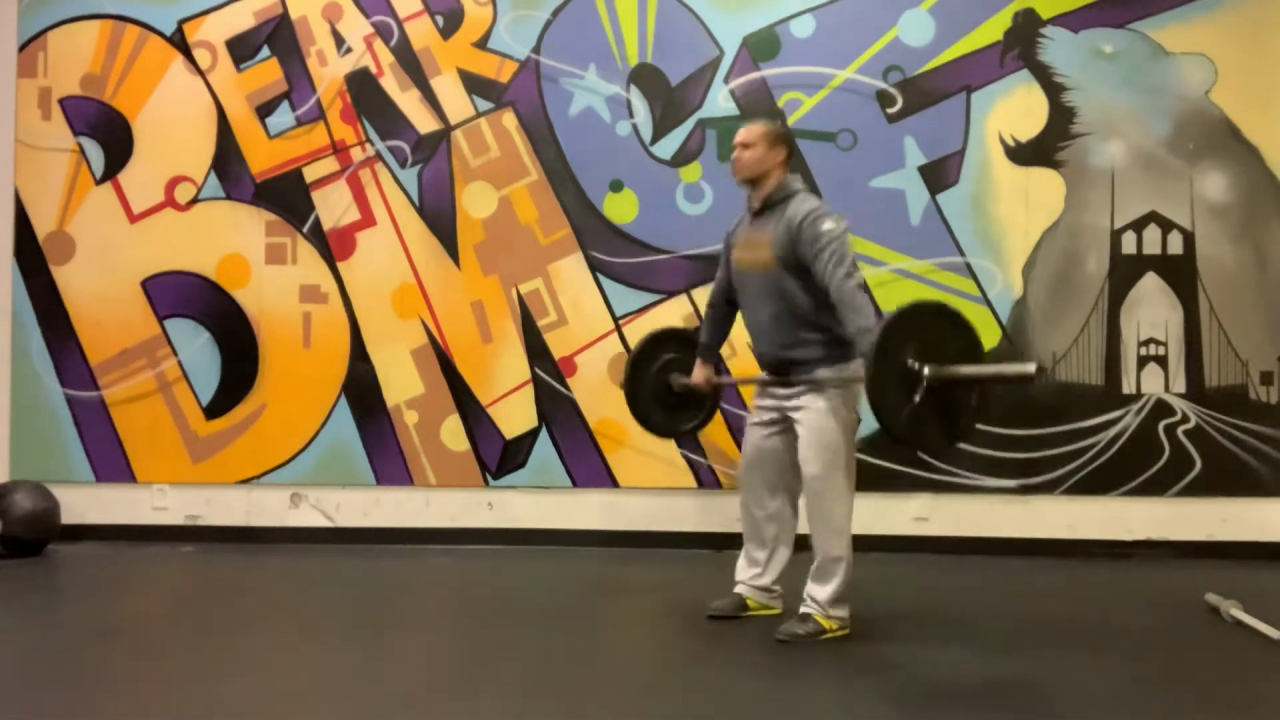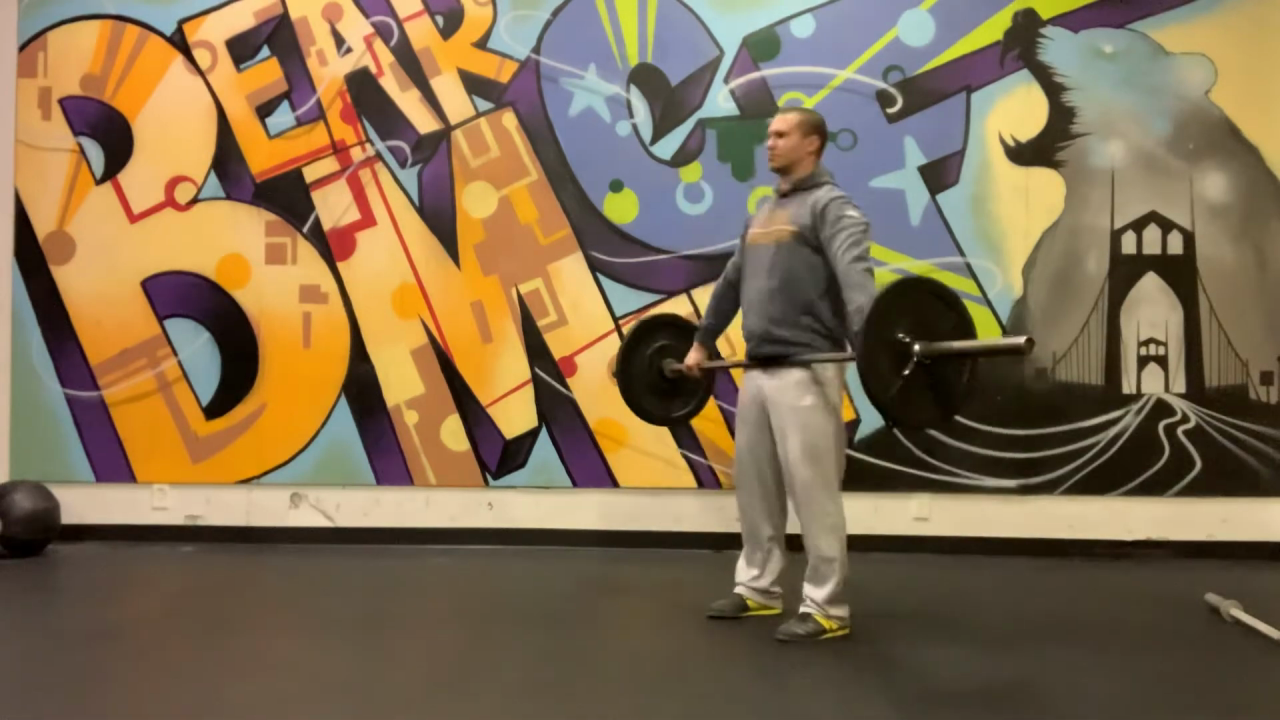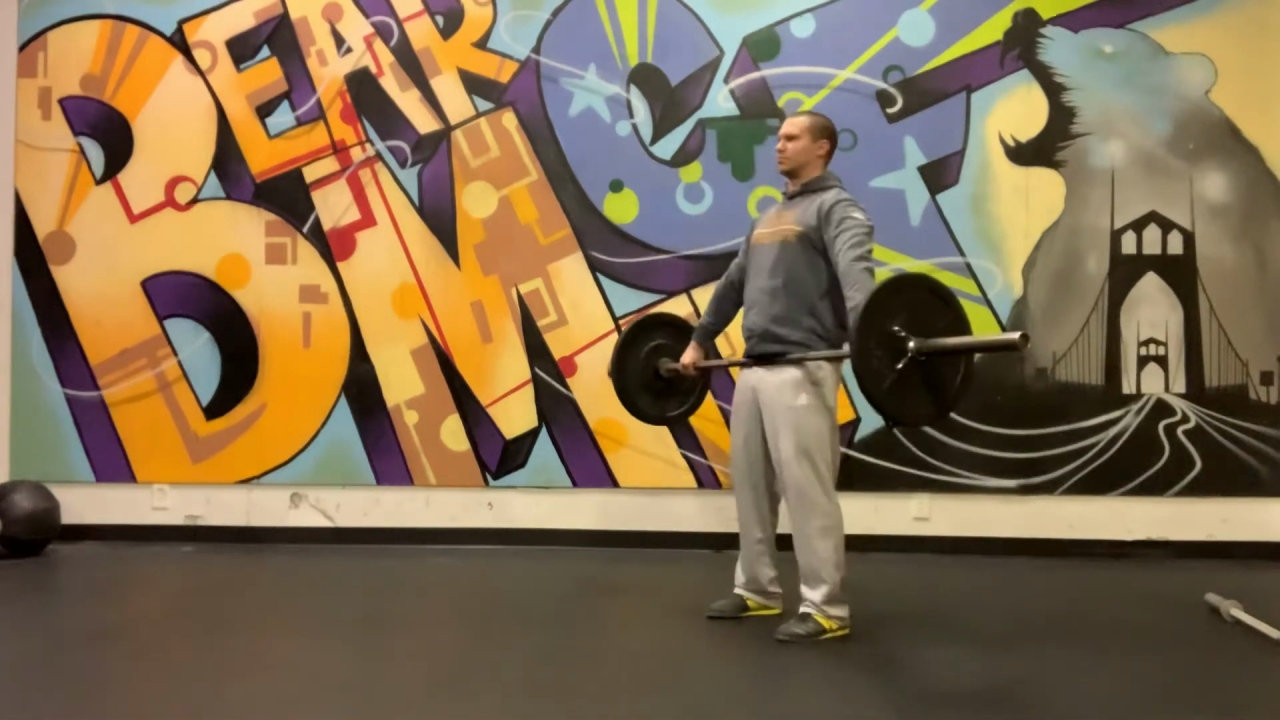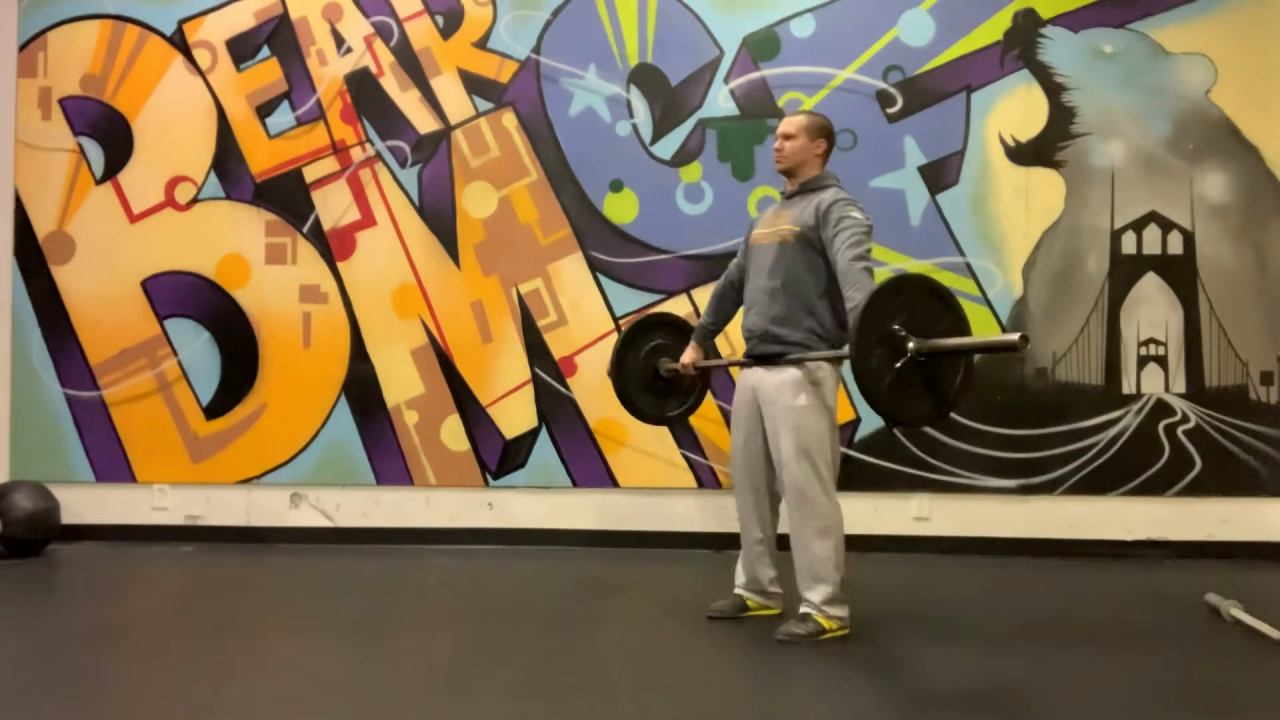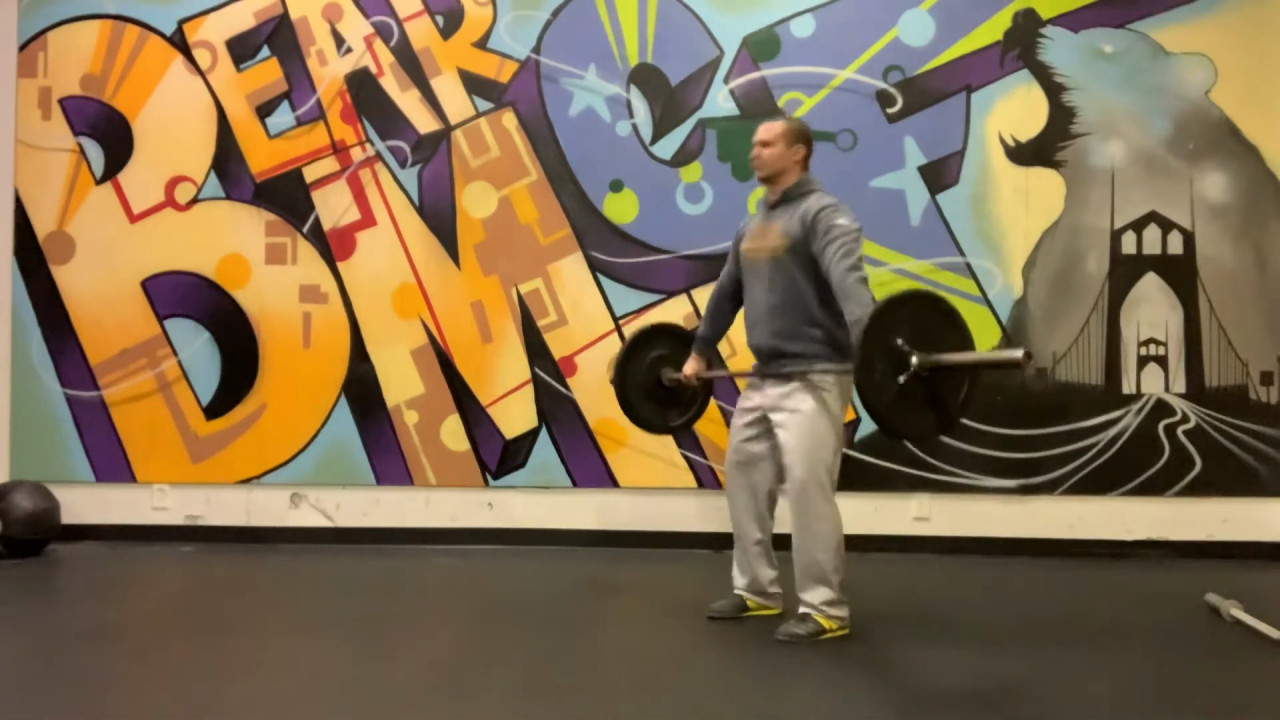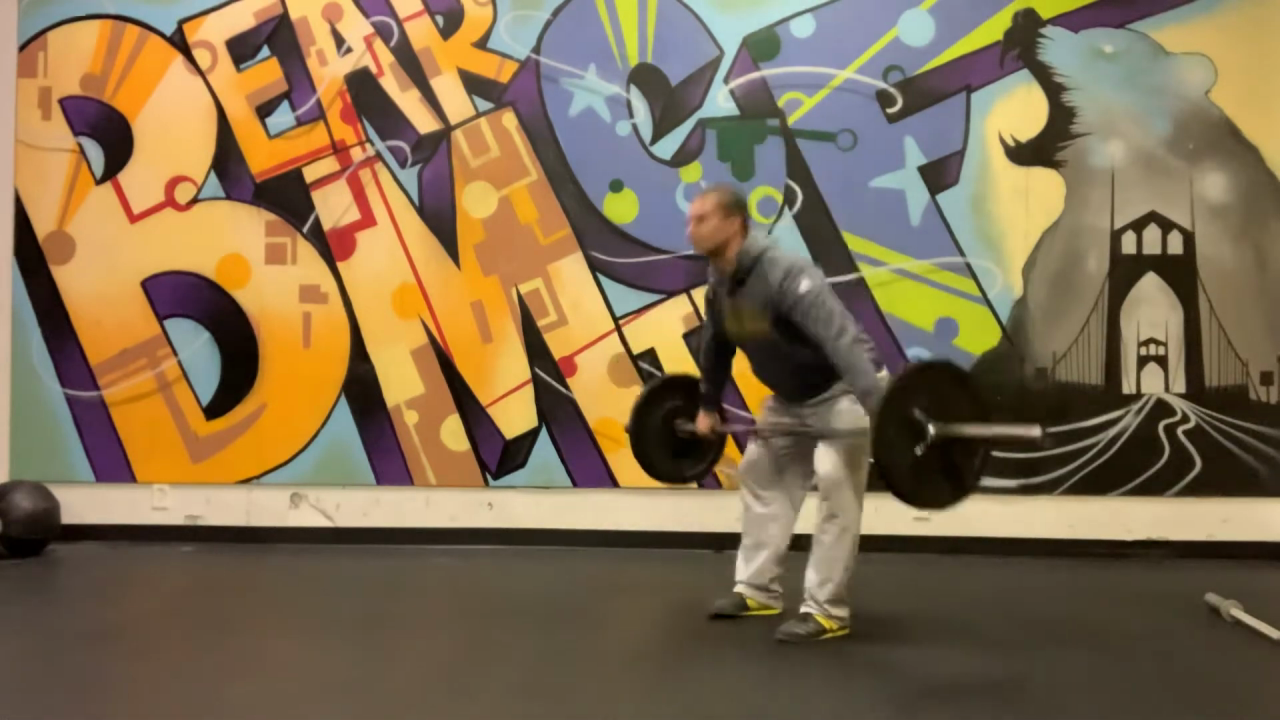
dt=0.2s
person 1, frame 1
left shoulder: (808, 218)
right shoulder: (741, 229)
left elbow: (846, 290)
right elbow: (723, 297)
right wrist: (704, 359)
left hip: (825, 377)
right hip: (776, 380)
left knee: (823, 483)
right knee: (759, 480)
left ankle: (827, 608)
right ankle: (757, 588)
person 1, frame 2
left shoulder: (832, 205)
right shoulder: (764, 213)
left elbow: (854, 272)
right elbow: (732, 281)
right wrist: (702, 342)
left hip: (807, 371)
right hip: (758, 370)
left knee: (812, 487)
right knee: (754, 483)
left ankle: (826, 608)
right ankle: (758, 589)
person 1, frame 3
left shoulder: (838, 208)
right shoulder: (770, 216)
left elbow: (854, 272)
right elbow: (735, 281)
right wrist: (699, 340)
left hip: (802, 370)
right hip: (753, 368)
left knee: (806, 488)
right knee: (751, 484)
left ankle: (825, 608)
right ankle: (757, 591)
person 1, frame 4
left shoulder: (836, 207)
right shoulder: (770, 214)
left elbow: (853, 271)
right elbow: (734, 281)
right wrist: (699, 339)
left hip: (803, 370)
right hip: (754, 369)
left knee: (806, 486)
right knee: (751, 482)
left ankle: (825, 609)
right ankle: (757, 591)
person 1, frame 5
left shoulder: (821, 212)
right shoulder: (754, 222)
left elbow: (849, 279)
right elbow: (726, 294)
right wrist: (699, 352)
left hip: (816, 378)
right hip: (763, 378)
left knee: (807, 482)
right knee: (744, 476)
left ankle: (826, 609)
right ankle: (757, 590)
person 1, frame 6
left shoulder: (783, 274)
right shoulder: (717, 288)
left elbow: (841, 340)
right elbow: (716, 349)
right wrist: (708, 406)
left hip: (841, 391)
right hip: (793, 397)
left knee: (835, 483)
right knee: (761, 477)
left ankle: (824, 610)
right ankle: (755, 588)
